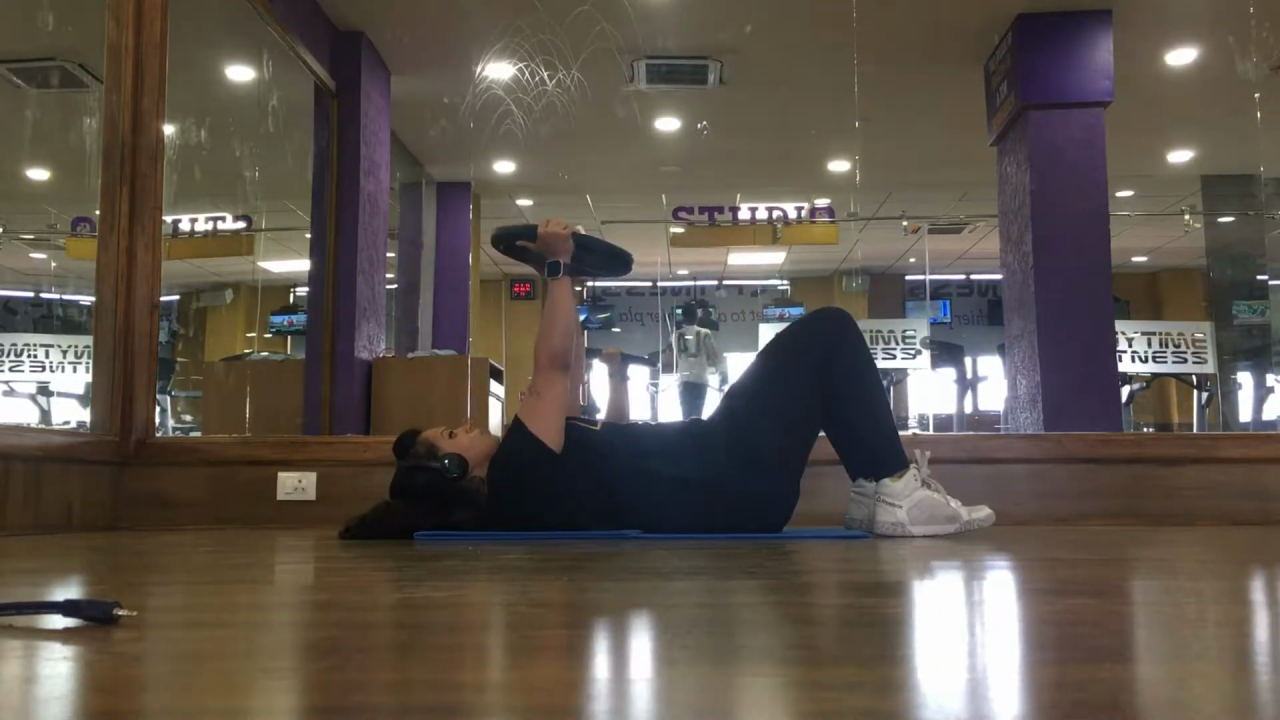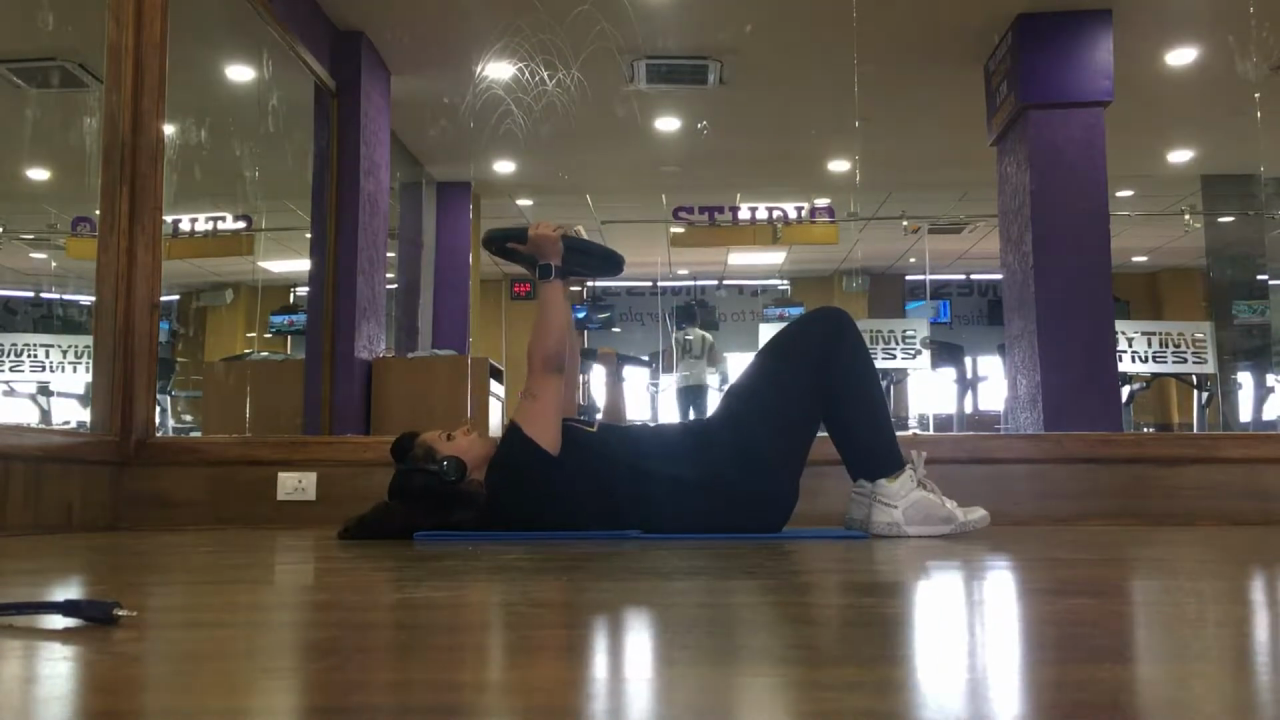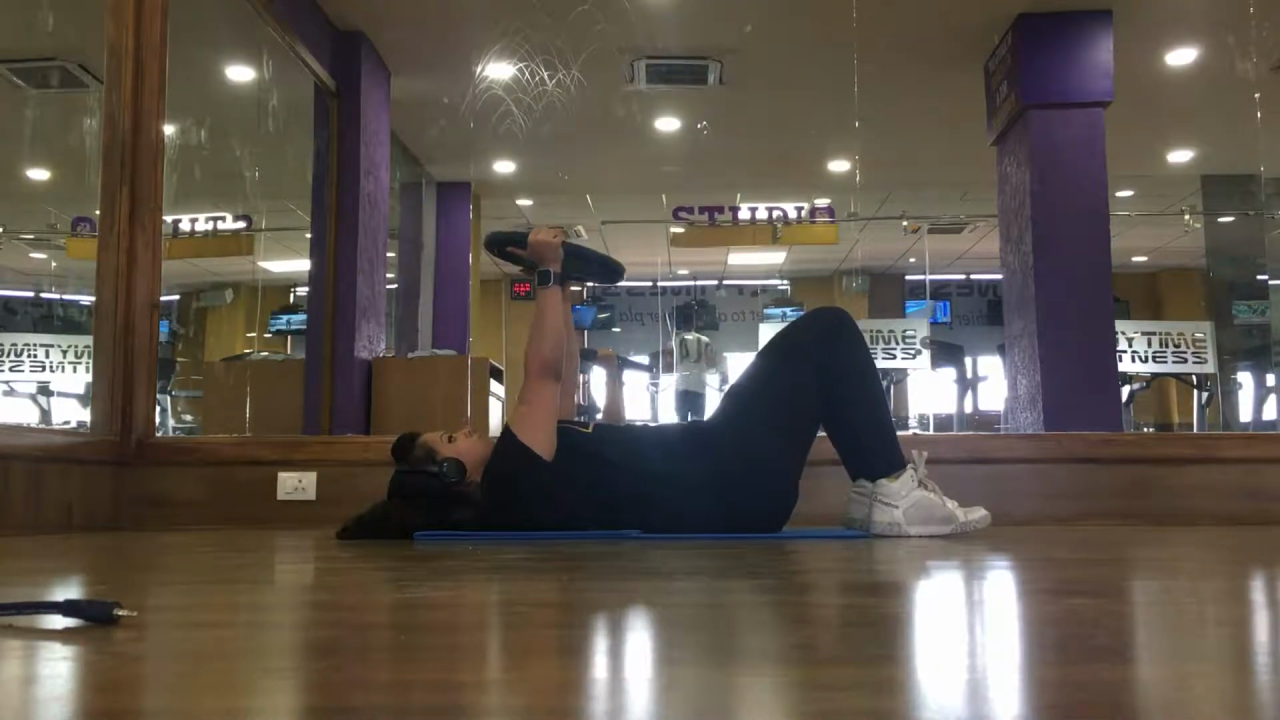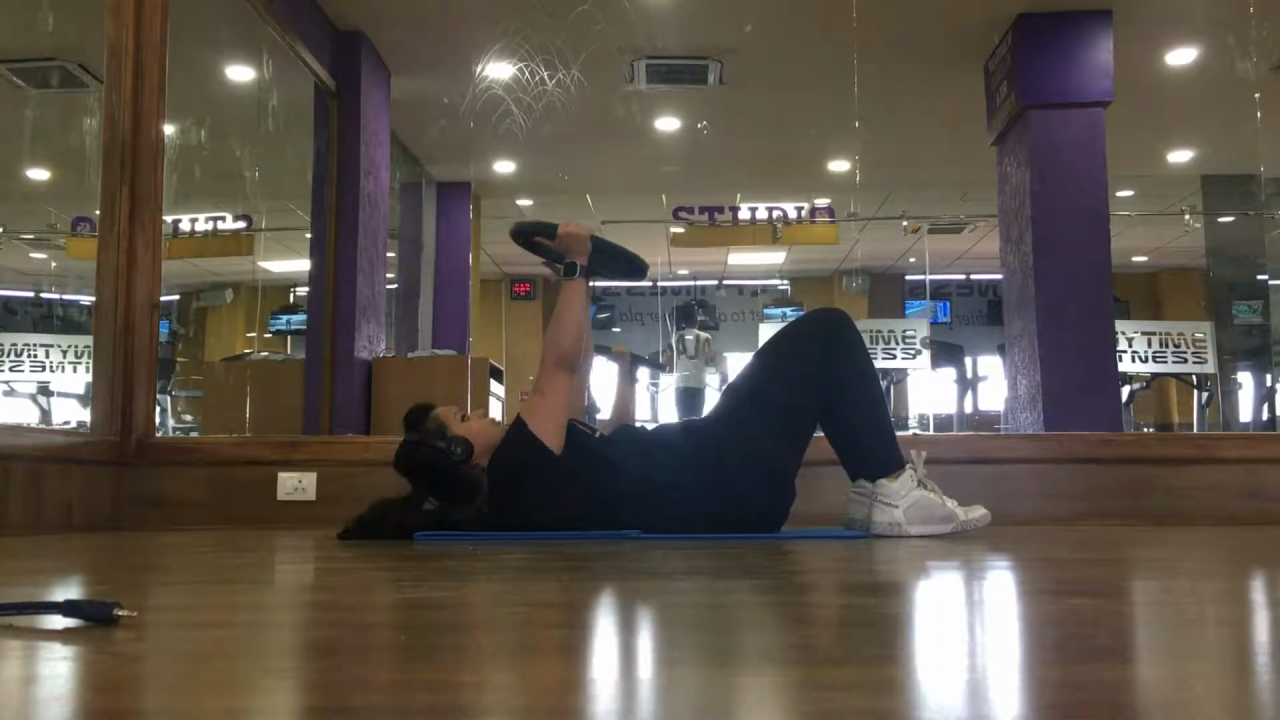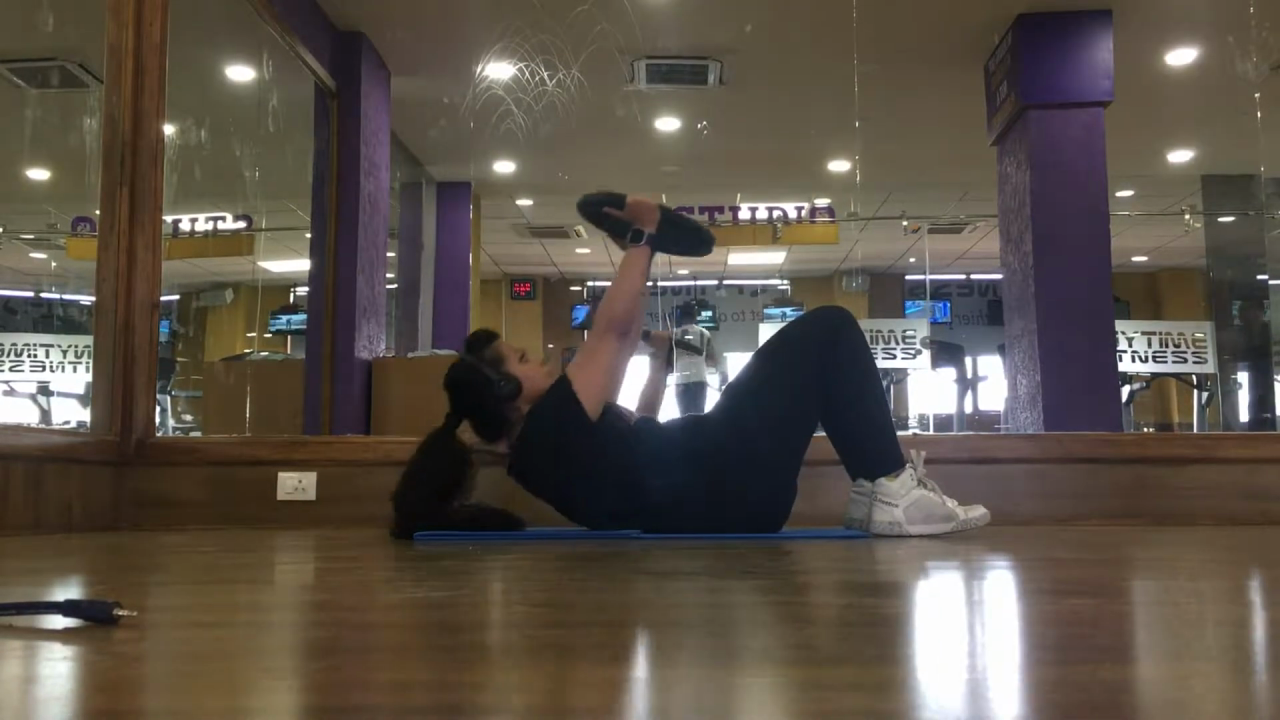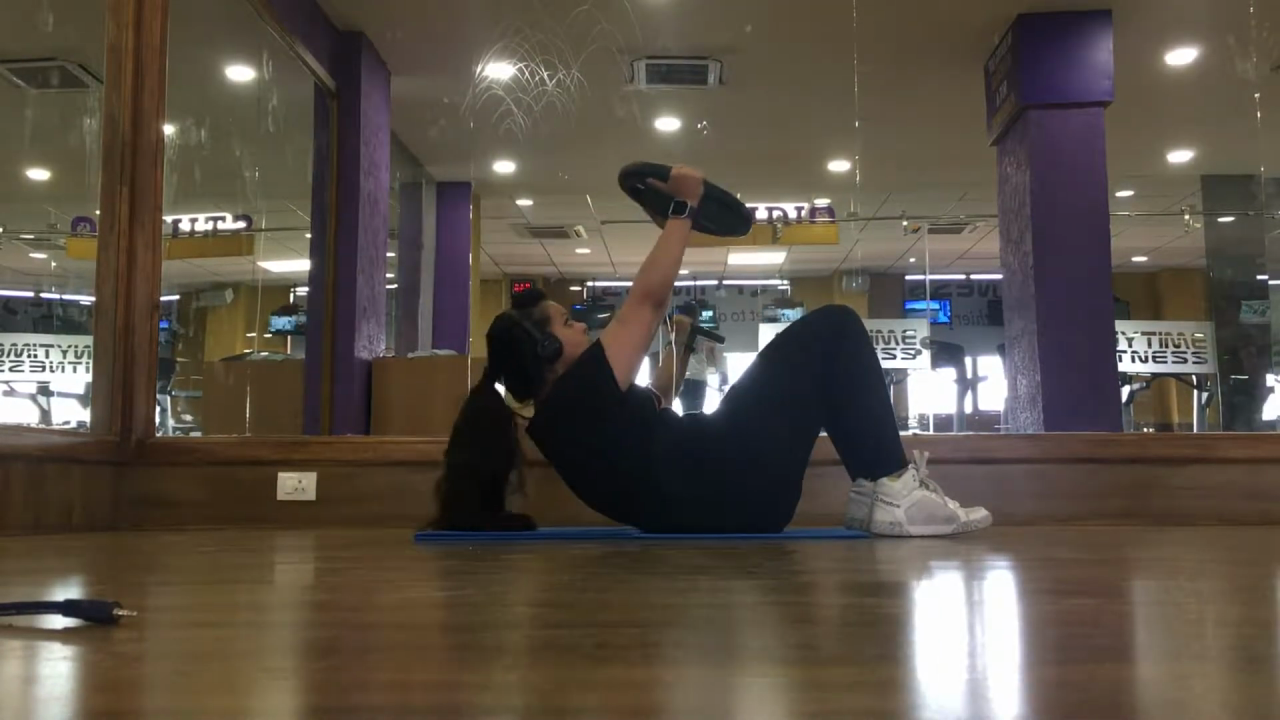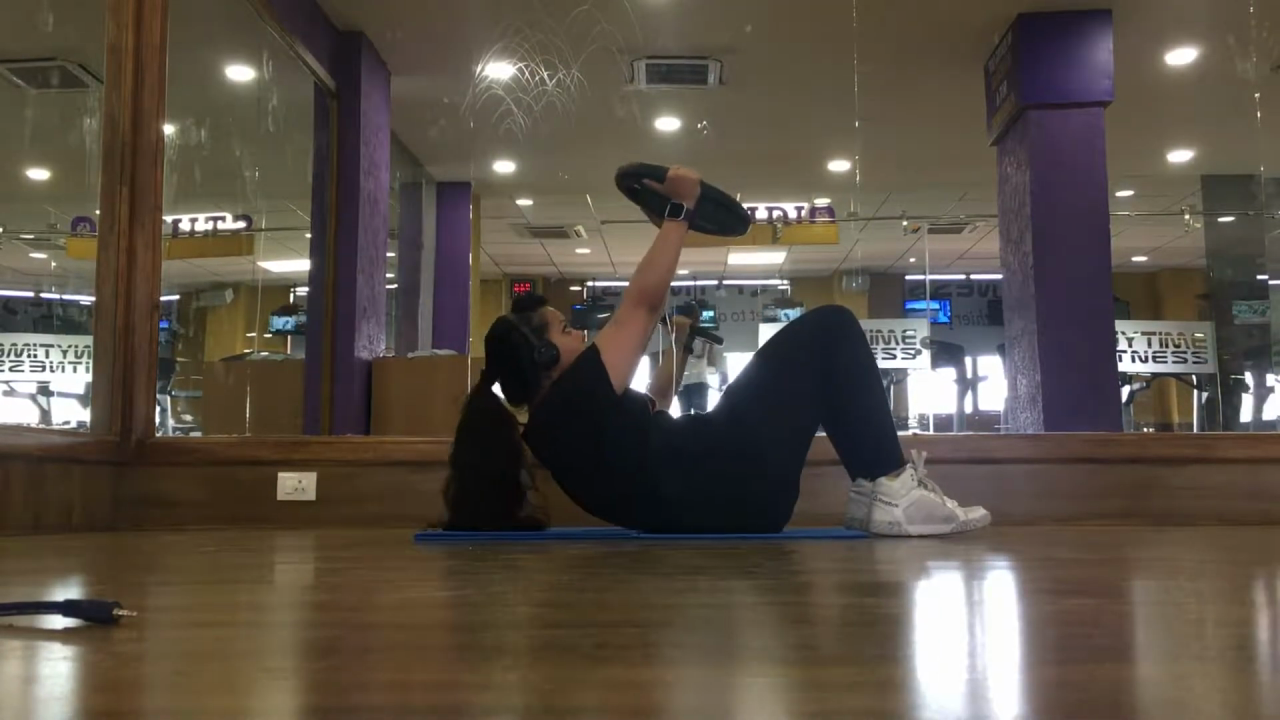
dt=0.3s
person 1, frame 1
left shoulder: (512, 488)
right shoulder: (518, 475)
left elbow: (576, 411)
right elbow: (552, 369)
left wrist: (581, 314)
right wrist: (558, 267)
left hip: (715, 478)
right hip: (731, 486)
left knee: (821, 350)
right knee: (827, 330)
left ankle: (877, 489)
right ankle: (894, 493)
person 1, frame 2
left shoulder: (512, 487)
right shoulder: (517, 478)
left elbow: (560, 395)
right elbow: (546, 372)
left wrist: (562, 292)
right wrist: (549, 267)
left hip: (712, 478)
right hip: (729, 487)
left knee: (819, 342)
right knee: (827, 330)
left ankle: (879, 489)
right ankle: (892, 495)
person 1, frame 3
left shoulder: (509, 489)
right shoulder: (511, 481)
left elbow: (560, 397)
right elbow: (542, 377)
left wrist: (561, 297)
right wrist: (547, 275)
left hip: (714, 481)
right hip: (729, 487)
left knee: (820, 342)
right knee: (827, 330)
left ankle: (877, 489)
right ankle: (891, 492)
person 1, frame 4
left shoulder: (509, 484)
right shoulder: (516, 471)
left elbow: (593, 436)
right elbow: (560, 367)
right wrist: (576, 267)
left hip: (711, 491)
right hip: (724, 491)
left knee: (816, 348)
right knee: (827, 332)
left ankle: (879, 488)
right ankle: (890, 493)
person 1, frame 5
left shoulder: (538, 447)
right shoulder: (548, 428)
right elbow: (611, 332)
left wrist: (660, 363)
right wrist: (642, 239)
left hip: (711, 491)
right hip: (728, 491)
left knee: (821, 346)
right knee: (829, 330)
left ankle: (876, 489)
right ankle: (891, 491)
person 1, frame 6
left shoulder: (560, 414)
right shoulder: (579, 392)
right elbow: (646, 300)
left wrist: (679, 351)
right wrist: (683, 209)
left hip: (706, 500)
right hip: (731, 492)
left knee: (824, 347)
right knee: (834, 328)
left ankle: (878, 489)
right ankle: (892, 491)
person 1, frame 7
left shoulder: (556, 420)
right shoulder: (573, 397)
right elbow: (641, 304)
left wrist: (677, 349)
right wrist: (679, 210)
left hip: (709, 502)
right hip: (732, 489)
left knee: (823, 352)
right knee: (830, 328)
left ankle: (876, 489)
right ankle: (890, 491)
